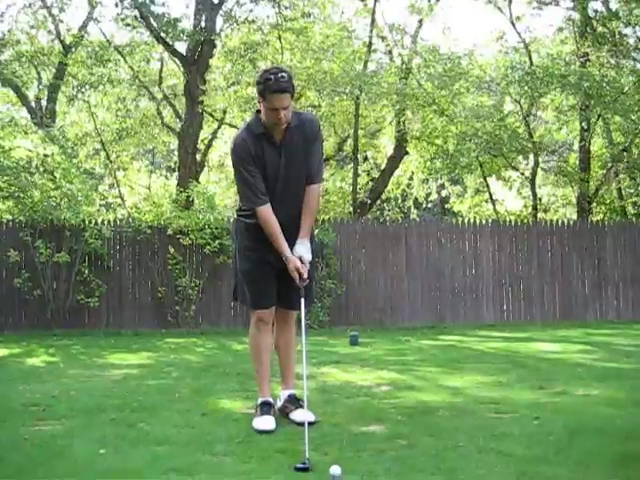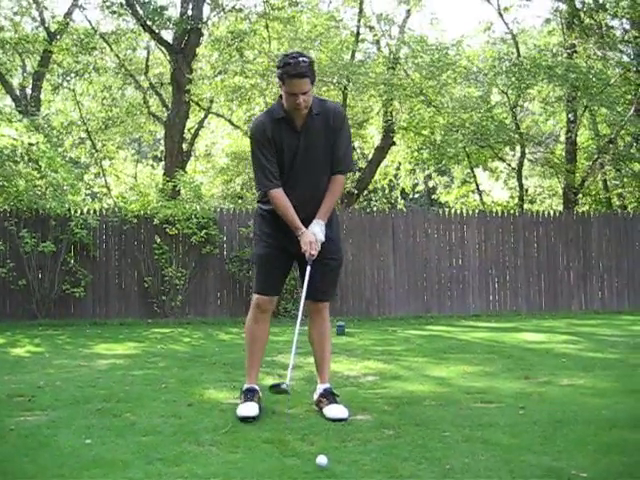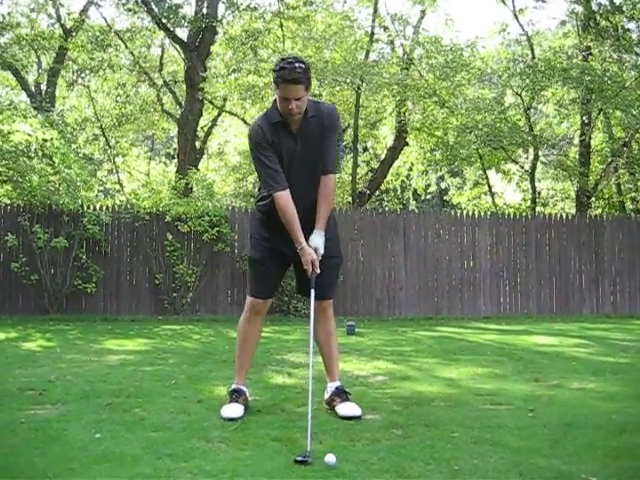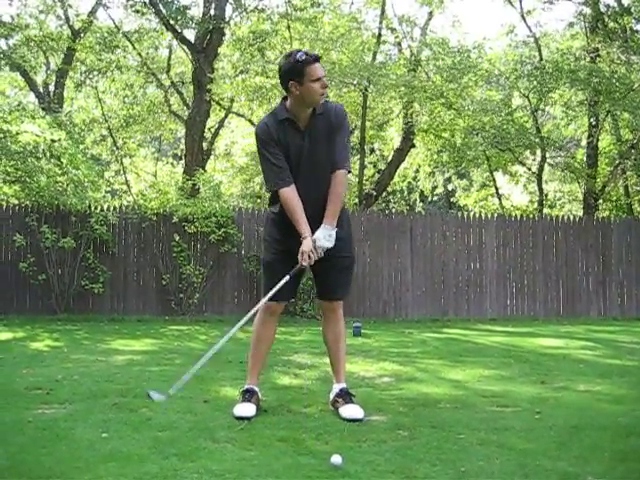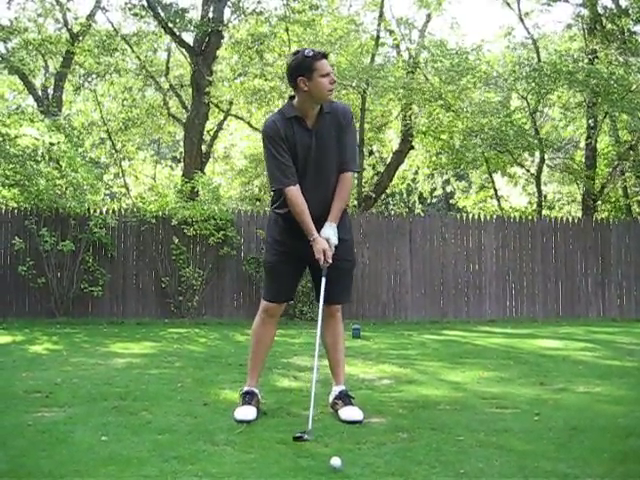
dt=1s
person 1, frame 1
left shoulder: (309, 127)
right shoulder: (244, 143)
left elbow: (313, 186)
right elbow: (260, 204)
left wrist: (302, 243)
right wrist: (285, 255)
left hip: (297, 236)
right hip: (257, 237)
left knee: (288, 316)
right knee: (262, 316)
left ankle: (288, 394)
right ankle: (264, 400)
person 1, frame 2
left shoulder: (334, 116)
right shoulder: (264, 126)
left elbow: (340, 173)
right elbow: (271, 187)
left wrist: (318, 224)
right wrist: (300, 232)
left hip: (321, 224)
right hip: (275, 225)
left knee: (319, 307)
right knee: (262, 303)
left ankle: (324, 389)
right ankle: (250, 387)
person 1, frame 3
left shoulder: (328, 116)
right shoulder: (261, 131)
left elbow: (329, 176)
right elbow: (278, 192)
left wrist: (318, 233)
right wrist: (301, 246)
left hip: (319, 225)
right hip: (272, 227)
left knee: (323, 305)
right knee: (256, 305)
left ankle: (335, 388)
right ankle: (238, 388)
person 1, frame 4
left shoulder: (335, 115)
right shoulder: (268, 129)
left elbow: (340, 172)
right elbow: (284, 187)
left wrist: (327, 229)
right wrist: (305, 236)
left hip: (331, 226)
right hip: (285, 227)
left knee: (333, 306)
right knee: (271, 306)
left ankle: (340, 389)
right ankle: (251, 388)
person 1, frame 5
left shoulder: (342, 116)
right shoulder: (275, 127)
left elbow: (347, 173)
right elbow: (289, 187)
left wrist: (329, 228)
right wrist: (312, 237)
left hip: (333, 227)
right hip: (288, 229)
left knee: (332, 309)
right knee: (270, 307)
left ankle: (339, 391)
right ankle: (250, 390)
